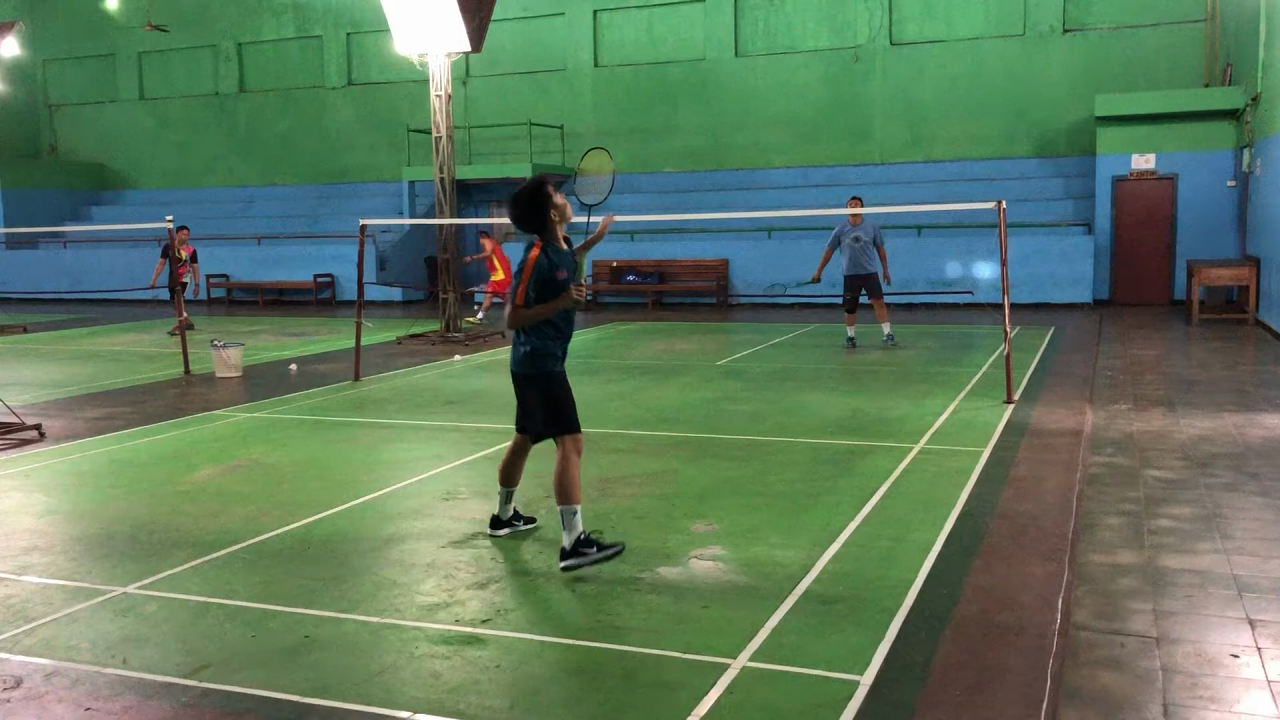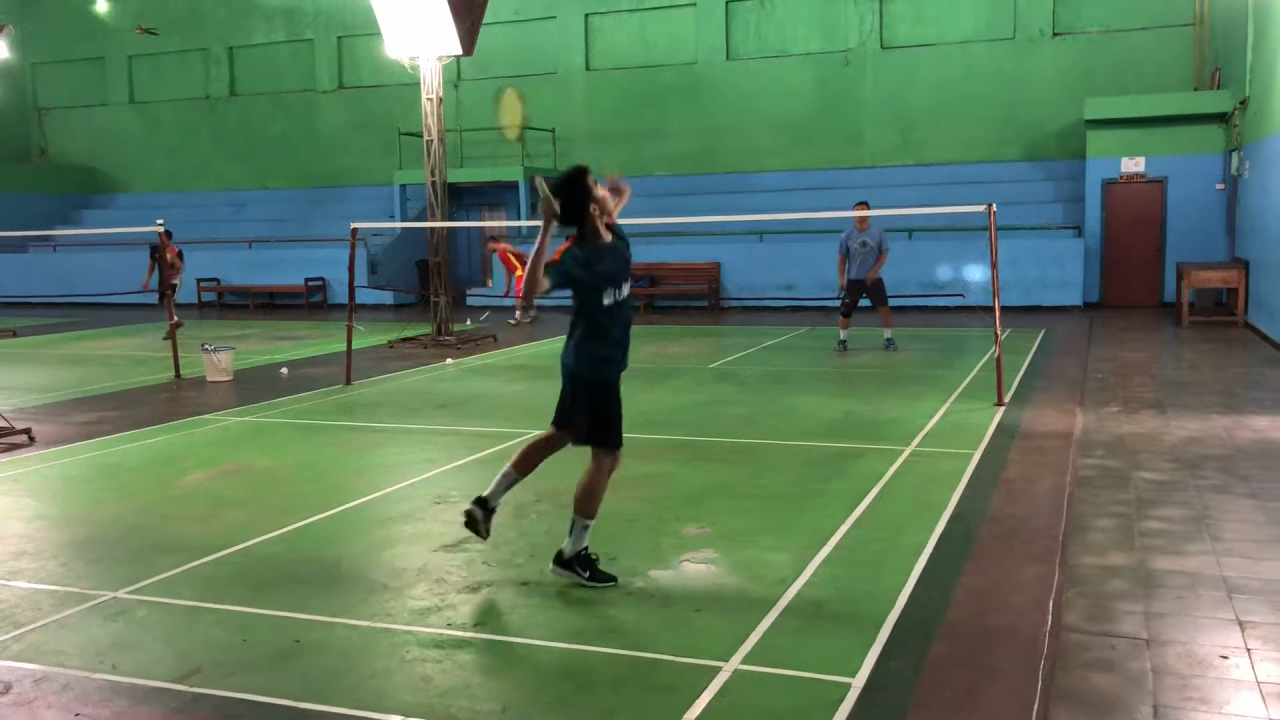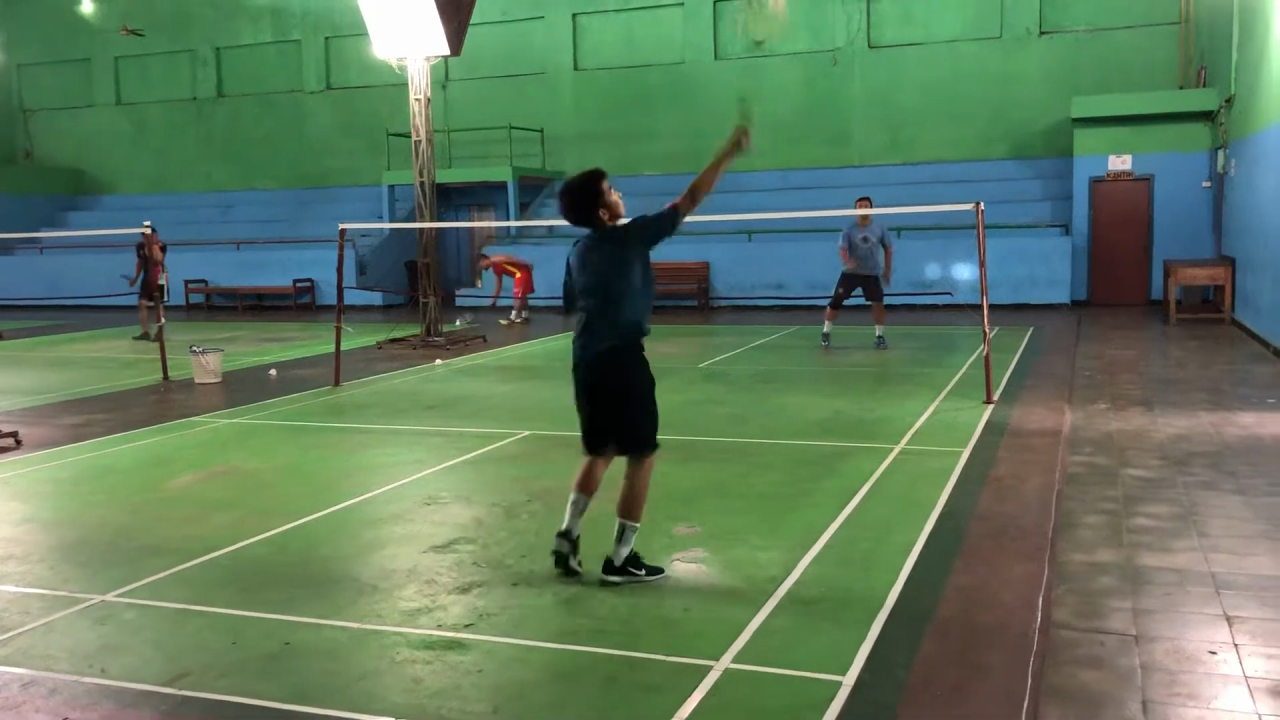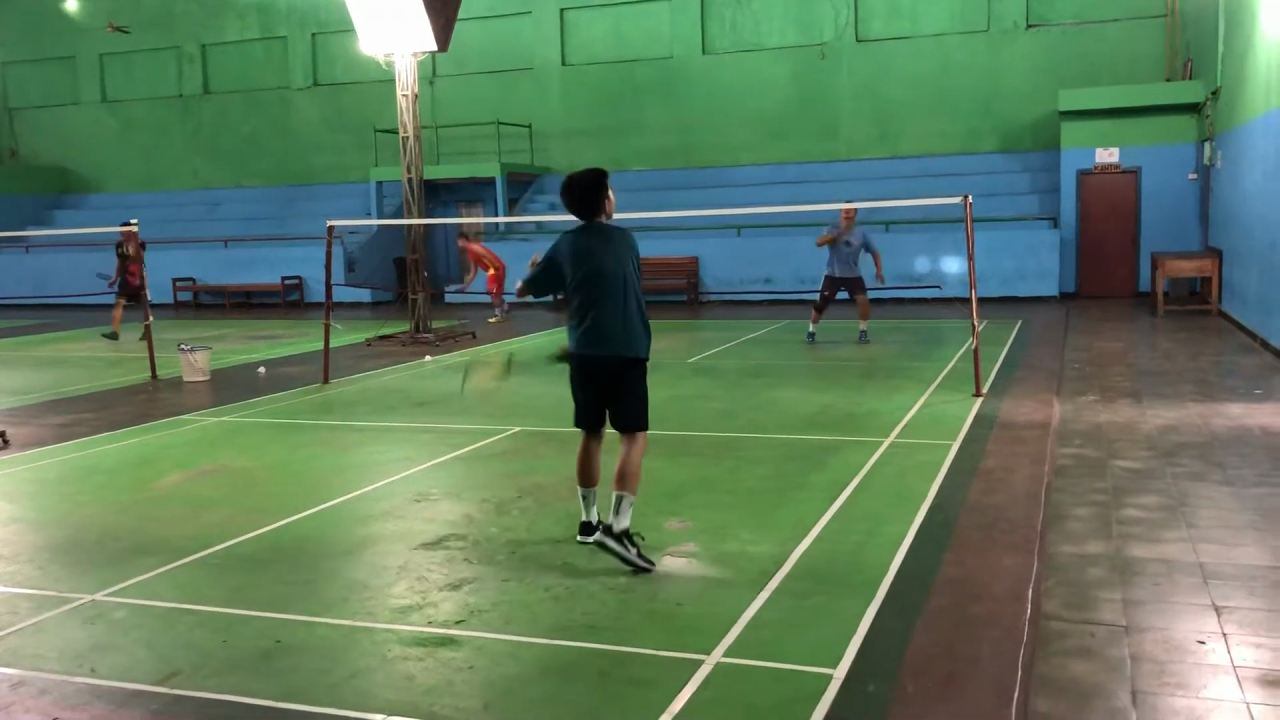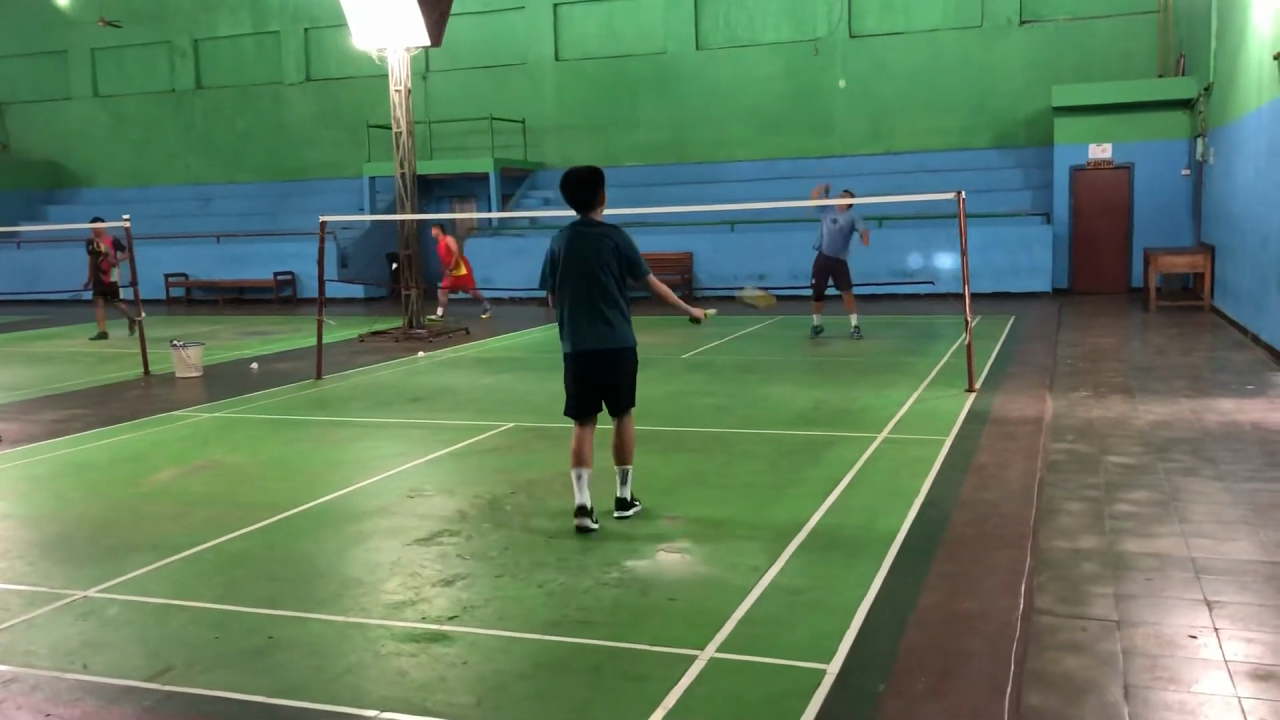
dt=0.4s
person 1, frame 1
left shoulder: (558, 248)
right shoulder: (537, 257)
right elbow: (513, 318)
left wrist: (592, 241)
right wrist: (562, 303)
left hip: (538, 362)
right hip: (539, 364)
left knee: (524, 439)
right knee: (570, 444)
left ankle: (504, 515)
right ankle: (574, 543)
person 1, frame 2
left shoulder: (615, 236)
right shoulder: (577, 255)
right elbow: (532, 290)
left wrist: (619, 193)
right wrist: (546, 228)
left hip: (594, 363)
right hip: (593, 368)
left knee: (556, 437)
right knee: (605, 457)
left ankle: (488, 502)
right ankle: (572, 553)
person 1, frame 3
left shoulder: (577, 252)
right shoulder: (628, 237)
right elbow: (689, 200)
right wrist: (728, 151)
left hip: (585, 363)
right hip: (622, 360)
left knee: (599, 454)
right knee: (641, 456)
left ankle: (569, 534)
right ankle: (620, 559)
person 1, frame 4
left shoulder: (564, 246)
right shoulder: (625, 239)
left elbow: (525, 291)
left wrist: (534, 271)
left hip: (584, 354)
right hip: (626, 353)
left knee: (590, 435)
right knee: (634, 439)
left ankle: (589, 521)
right ankle: (618, 527)
person 1, frame 5
left shoulder: (559, 241)
right shoulder: (615, 237)
left elbow: (552, 300)
right elbow: (651, 283)
right wrist: (690, 310)
left hip: (577, 347)
right hip: (618, 344)
left knee: (583, 426)
right knee: (623, 418)
left ankle: (582, 505)
right ankle: (623, 497)
